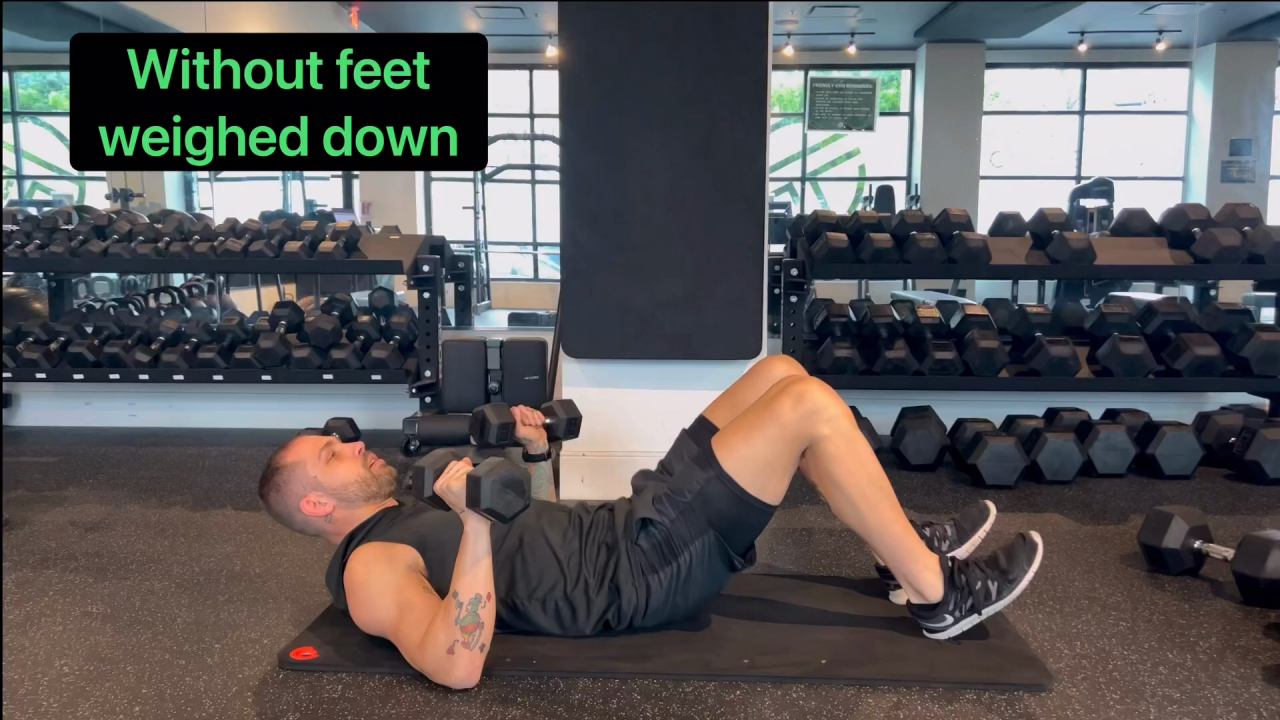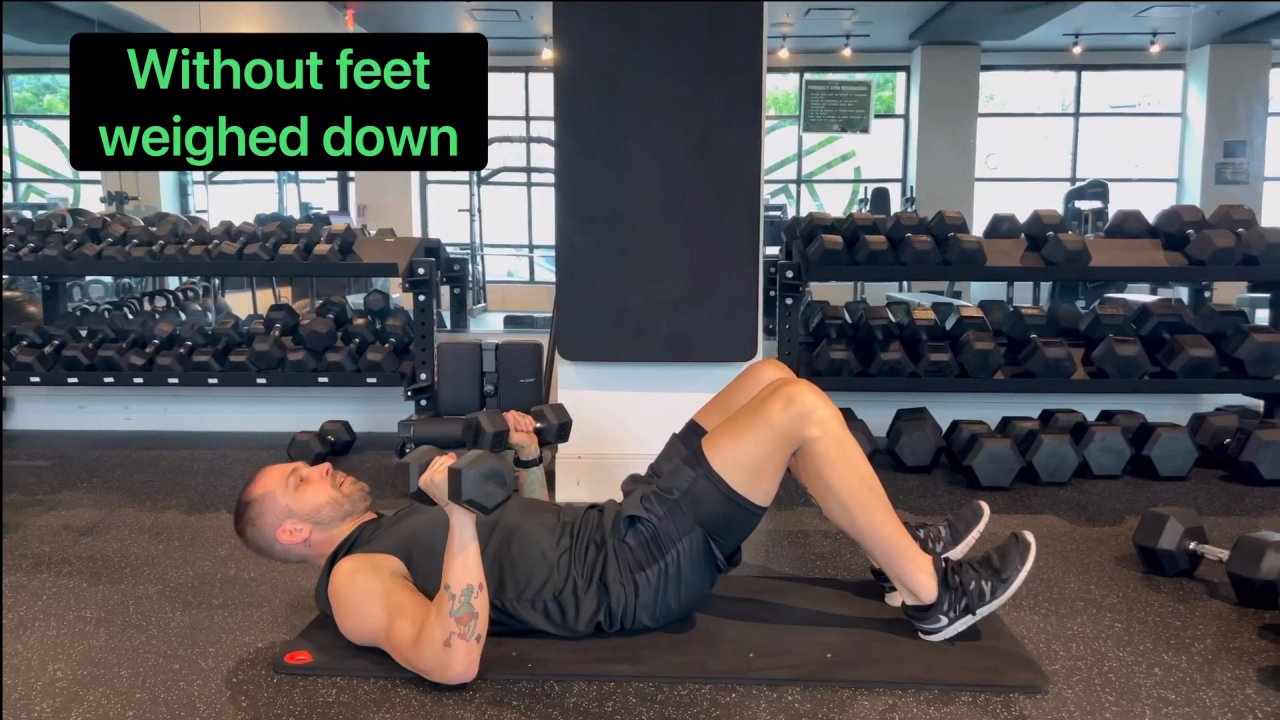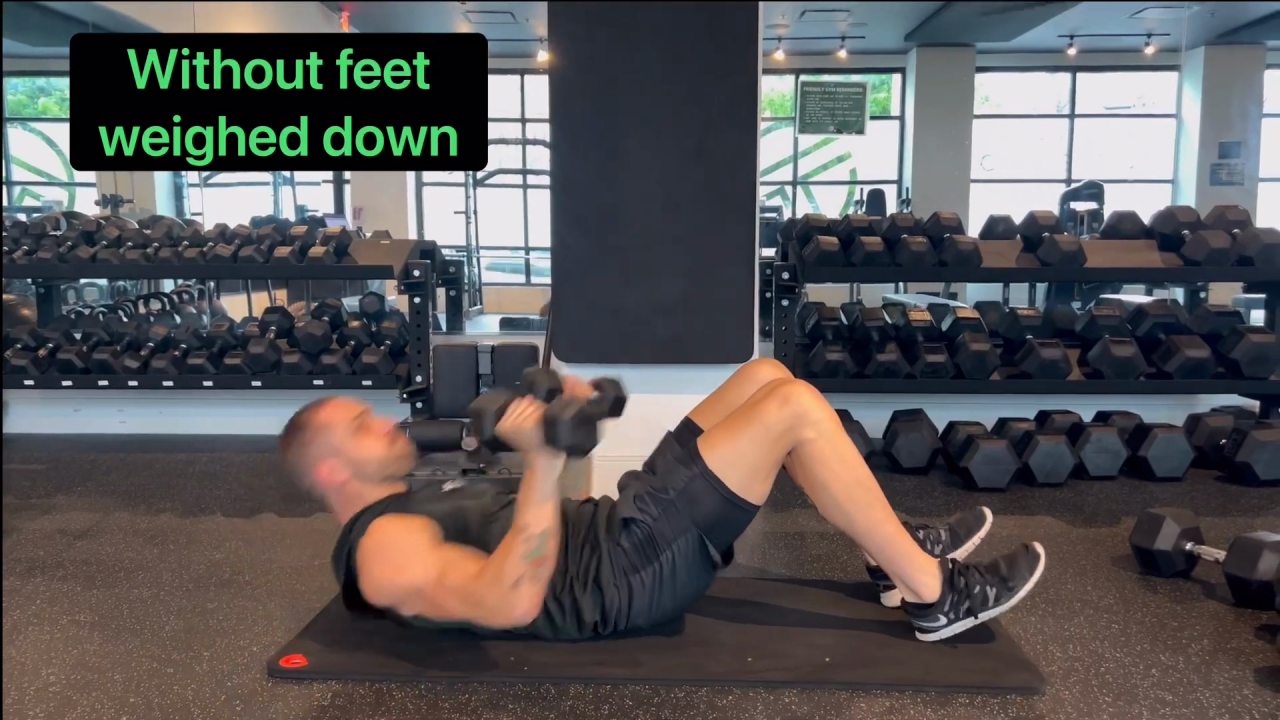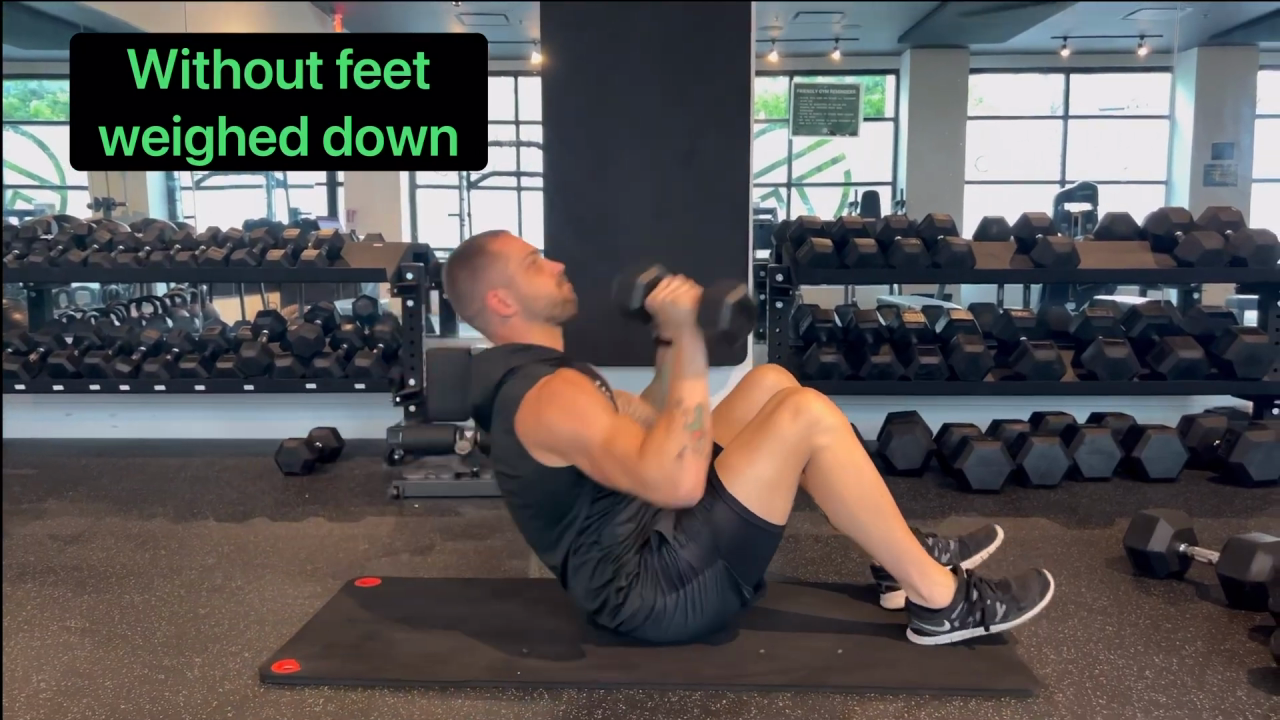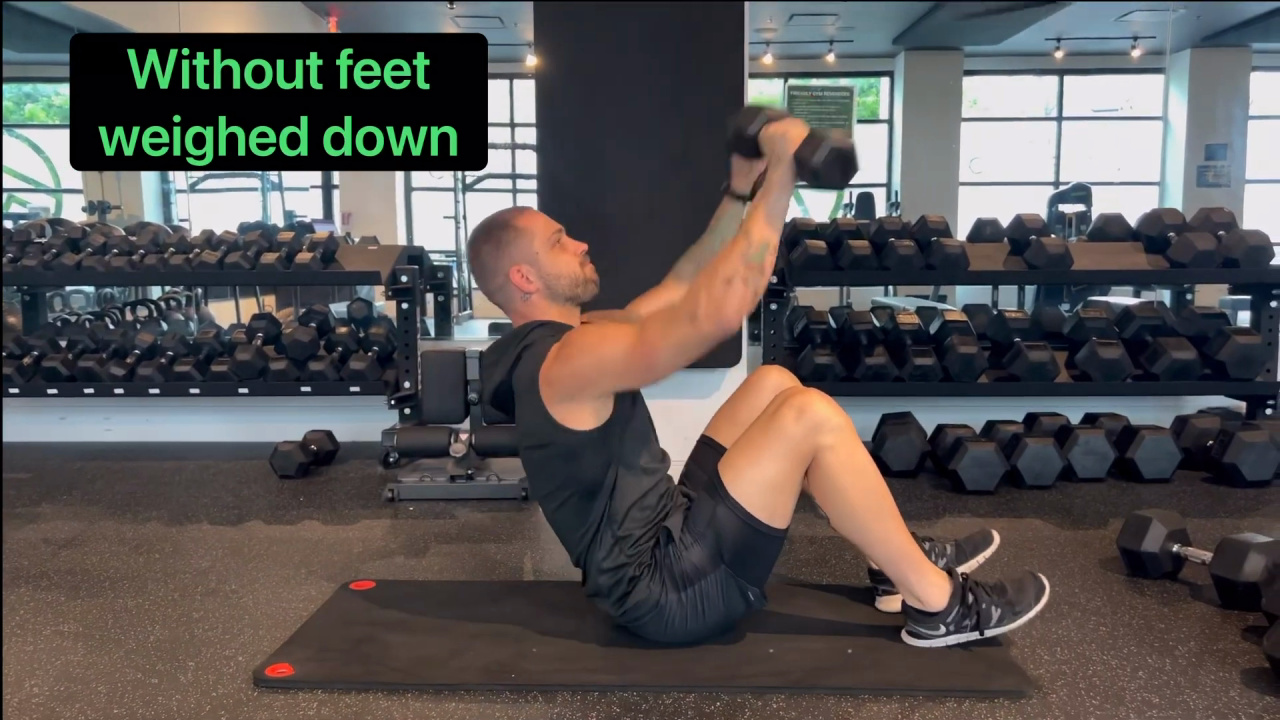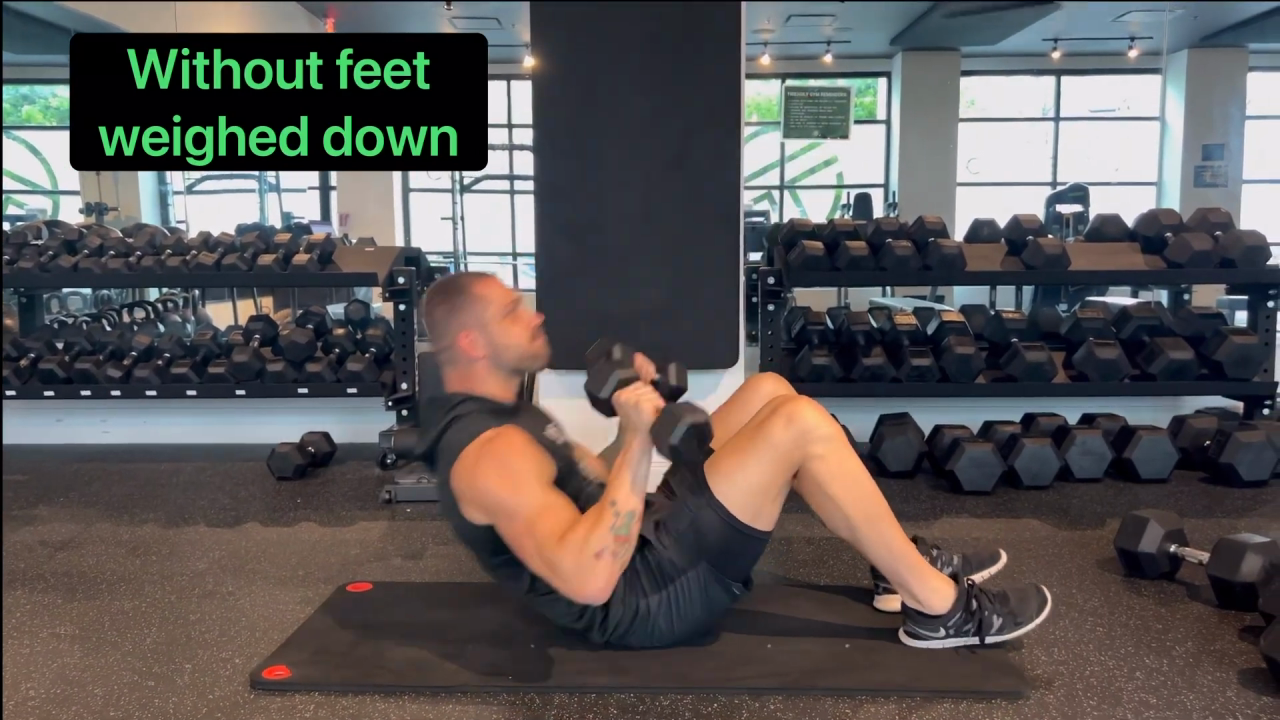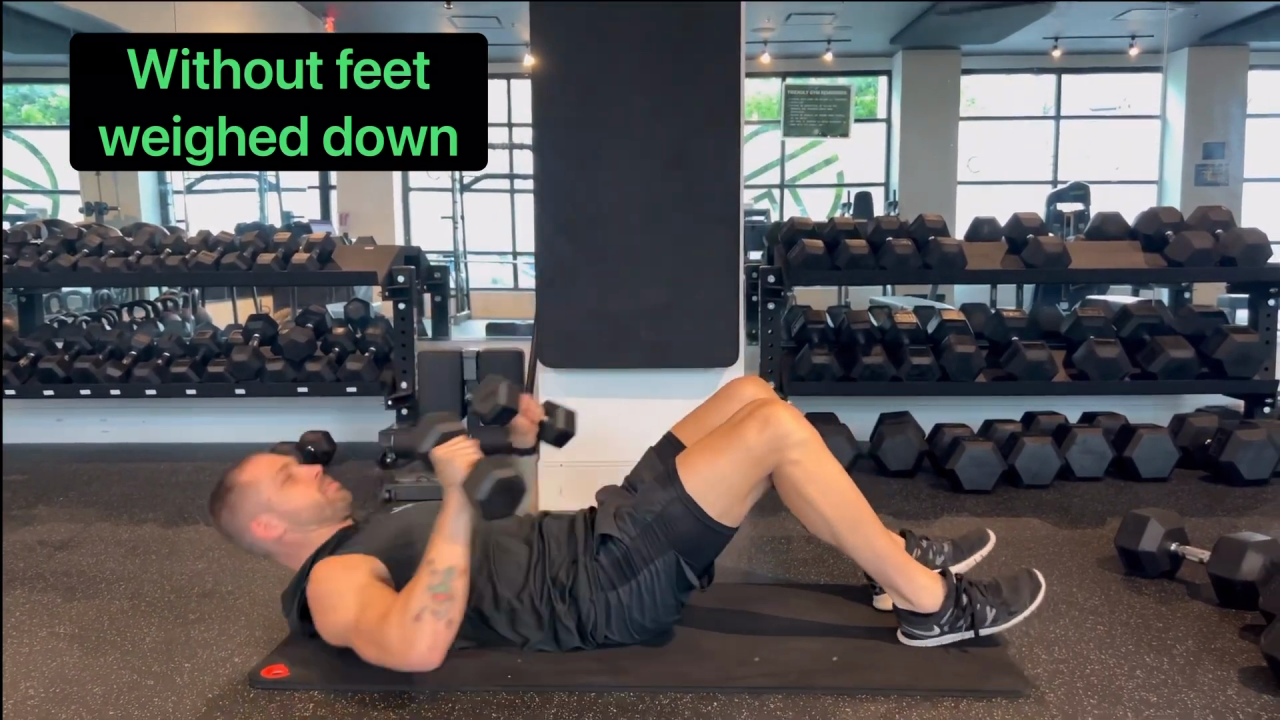
dt=0.4s
person 1, frame 1
left shoulder: (404, 521)
right shoulder: (371, 568)
right elbow: (458, 667)
left wrist: (534, 456)
right wrist: (475, 522)
left hip: (628, 526)
right hip: (643, 572)
left knee: (780, 374)
right knee: (811, 405)
left ankle: (905, 544)
right ankle: (938, 592)
person 1, frame 2
left shoulder: (393, 535)
right shoulder: (357, 579)
right elbow: (454, 662)
left wrist: (526, 462)
right wrist: (460, 516)
left hip: (622, 531)
right hip: (635, 573)
left knee: (772, 379)
right knee: (802, 408)
left ankle: (899, 549)
right ankle: (934, 593)
person 1, frame 3
left shoulder: (413, 507)
right shoulder: (387, 547)
right elbow: (512, 603)
right wrist: (540, 455)
left hip: (618, 523)
right hip: (634, 571)
left knee: (765, 376)
right knee: (792, 407)
left ankle: (892, 548)
right ankle: (934, 594)
person 1, frame 4
left shoulder: (540, 376)
right shoulder: (549, 398)
left elbow: (649, 421)
right elbow: (679, 480)
left wrist: (671, 338)
right wrist: (690, 335)
left hip: (659, 549)
right hip: (656, 594)
left knee: (770, 384)
right knee: (806, 415)
left ankle: (906, 561)
right ankle: (943, 605)
person 1, frame 5
left shoulder: (570, 338)
right shoulder: (572, 360)
left elbow: (682, 291)
right elbow: (725, 309)
left wrist: (740, 188)
right wrist: (780, 174)
left hip: (672, 543)
right hip: (671, 591)
left knee: (774, 386)
right knee: (812, 419)
left ankle: (899, 563)
right ankle: (936, 603)
person 1, frame 6
left shoulder: (501, 422)
right shoulder: (490, 454)
right elbow: (589, 578)
left wrist: (636, 409)
right wrist: (637, 432)
left hip: (653, 539)
right hip: (648, 600)
left knee: (769, 392)
right knee: (800, 422)
left ankle: (898, 570)
right ankle: (939, 605)
person 1, frame 7
left shoulder: (368, 541)
right shoulder: (334, 584)
right elbow: (419, 646)
left wrist: (517, 452)
right wrist: (455, 497)
left hip: (597, 538)
right hip: (611, 586)
left knee: (752, 394)
right knee: (777, 427)
left ankle: (897, 556)
right ankle: (933, 602)
